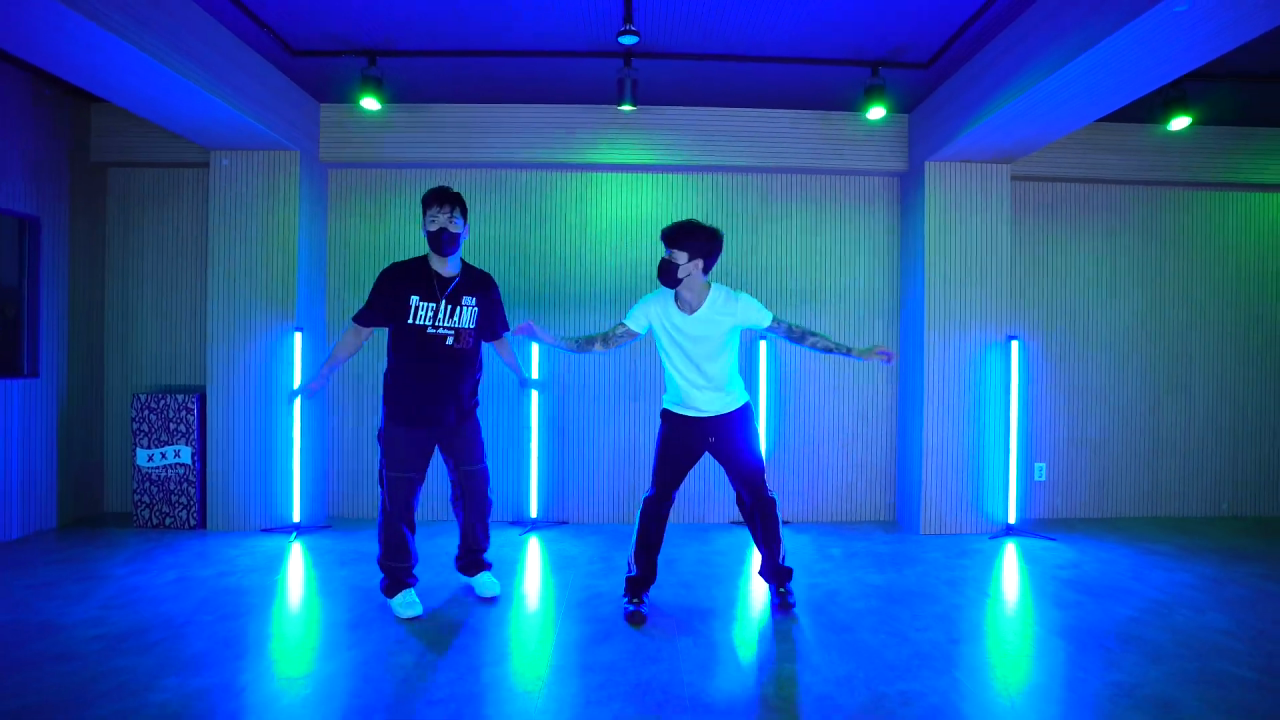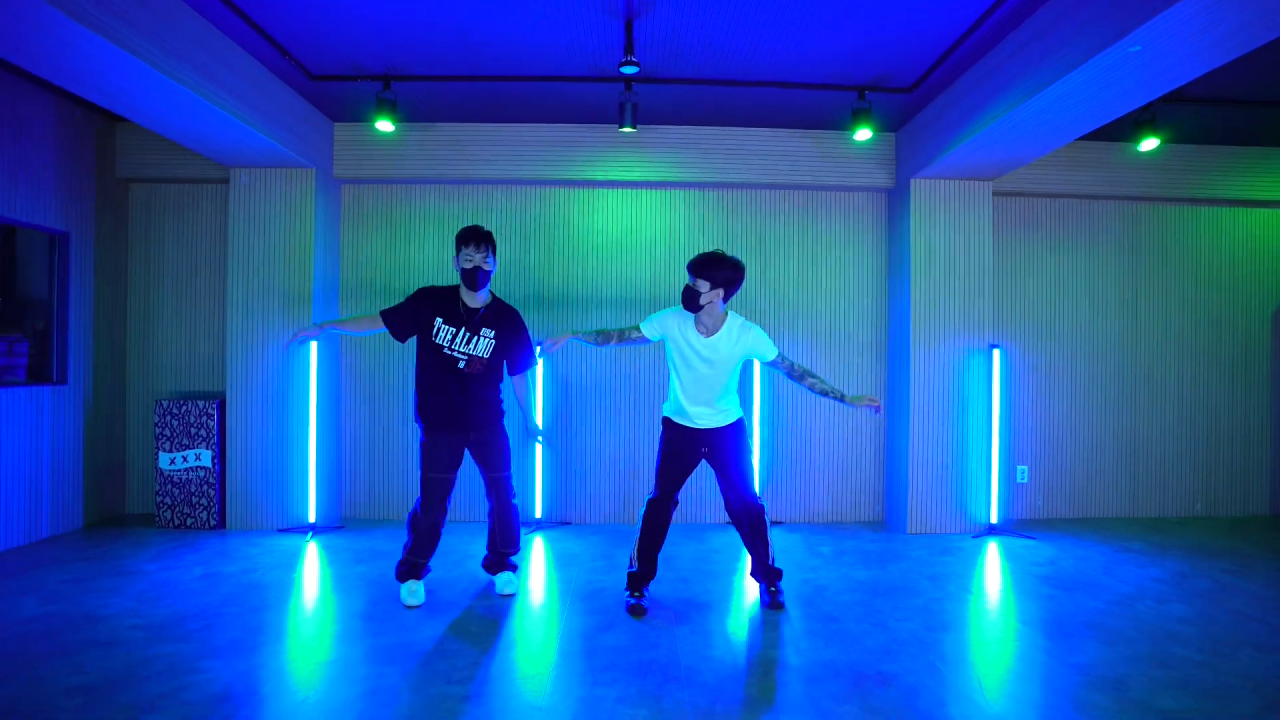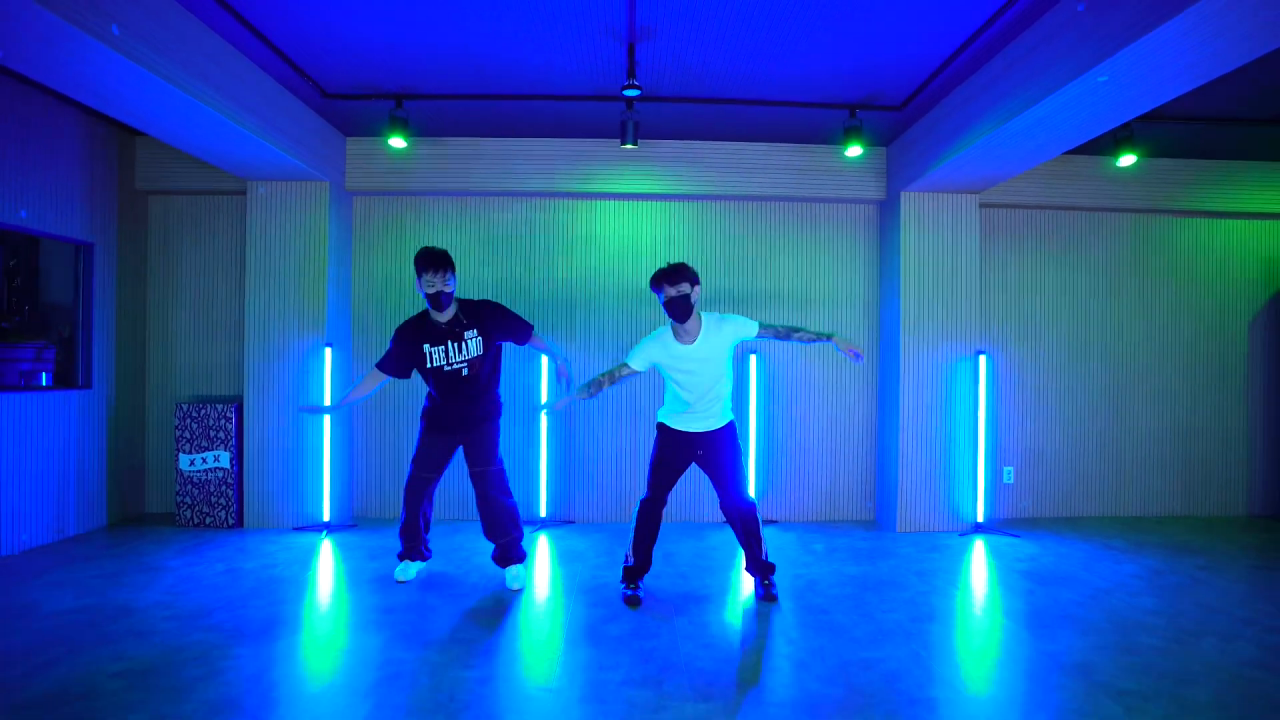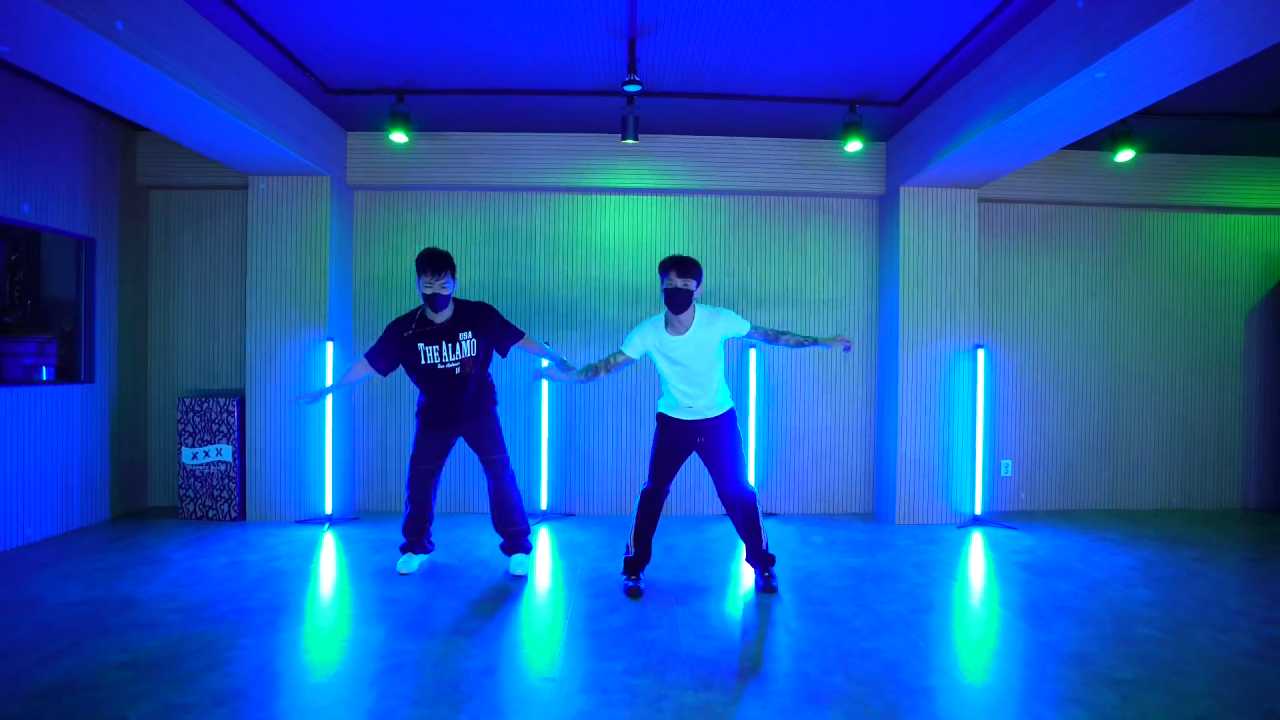
dt=0.3s
person 1, frame 1
left shoulder: (482, 285)
right shoulder: (398, 278)
left elbow: (497, 338)
right elbow: (361, 329)
left wrist: (522, 376)
right wrist: (325, 372)
left hip: (460, 411)
right hip: (406, 412)
left knee: (474, 489)
right knee: (399, 498)
left ankle: (474, 564)
right ankle: (398, 582)
person 1, frame 2
left shoulder: (507, 319)
right shoulder: (429, 301)
left elbow: (519, 376)
right elbow: (379, 322)
left wrist: (530, 420)
right wrist: (324, 327)
left hip: (486, 420)
right hip: (438, 420)
left knee: (502, 492)
right knee: (433, 497)
left ankle: (501, 564)
right ankle: (412, 572)
person 1, frame 3
left shoulder: (489, 314)
right shoulder: (412, 333)
left elbow: (530, 335)
right elbow: (380, 374)
left wrist: (557, 357)
right wrist: (339, 404)
left hip: (481, 418)
right hip: (438, 420)
left knee: (491, 485)
right knee: (417, 487)
left ankle: (510, 557)
right ankle: (413, 554)
person 1, frame 4
left shoulder: (480, 316)
right shoulder: (405, 328)
left elbow: (519, 340)
right elbow: (370, 363)
left wrist: (553, 358)
right wrist: (331, 389)
left hip: (479, 410)
right hip: (435, 415)
left knee: (500, 474)
right knee: (420, 479)
left ankle: (517, 546)
right ankle: (416, 546)
person 2, frame 1
left shoulder: (736, 305)
right shoulder: (653, 307)
left elbow: (791, 331)
right elbow: (606, 341)
left wrist: (853, 352)
right wrist: (549, 339)
left hip: (732, 417)
right hip: (680, 419)
left knee: (756, 496)
right knee: (657, 500)
left ankle: (778, 580)
right ankle: (637, 589)
person 2, frame 2
left shoulder: (747, 335)
right shoulder: (670, 321)
left elbow: (793, 369)
right elbow: (621, 336)
left wrist: (846, 397)
right wrist: (573, 337)
left hip: (727, 429)
right hip: (679, 428)
left knee: (745, 503)
right knee: (660, 502)
left ankle: (768, 579)
right ankle: (638, 583)
person 2, frame 3
left shoulder: (727, 327)
right shoulder: (655, 345)
left elbow: (779, 332)
right elbow: (612, 376)
left wrist: (832, 338)
right wrist: (570, 397)
left hip: (719, 432)
right hip: (674, 433)
left knee: (739, 503)
right knee: (652, 502)
left ankle: (762, 573)
right ankle: (633, 577)
person 2, frame 4
left shoulder: (719, 321)
right shoulder: (647, 332)
left elbow: (768, 336)
right elbow: (608, 364)
left wrist: (822, 341)
right wrist: (565, 375)
left hip: (719, 420)
right hip: (673, 421)
left knee: (737, 492)
right knee: (653, 491)
left ankle: (762, 563)
right ankle: (634, 567)
